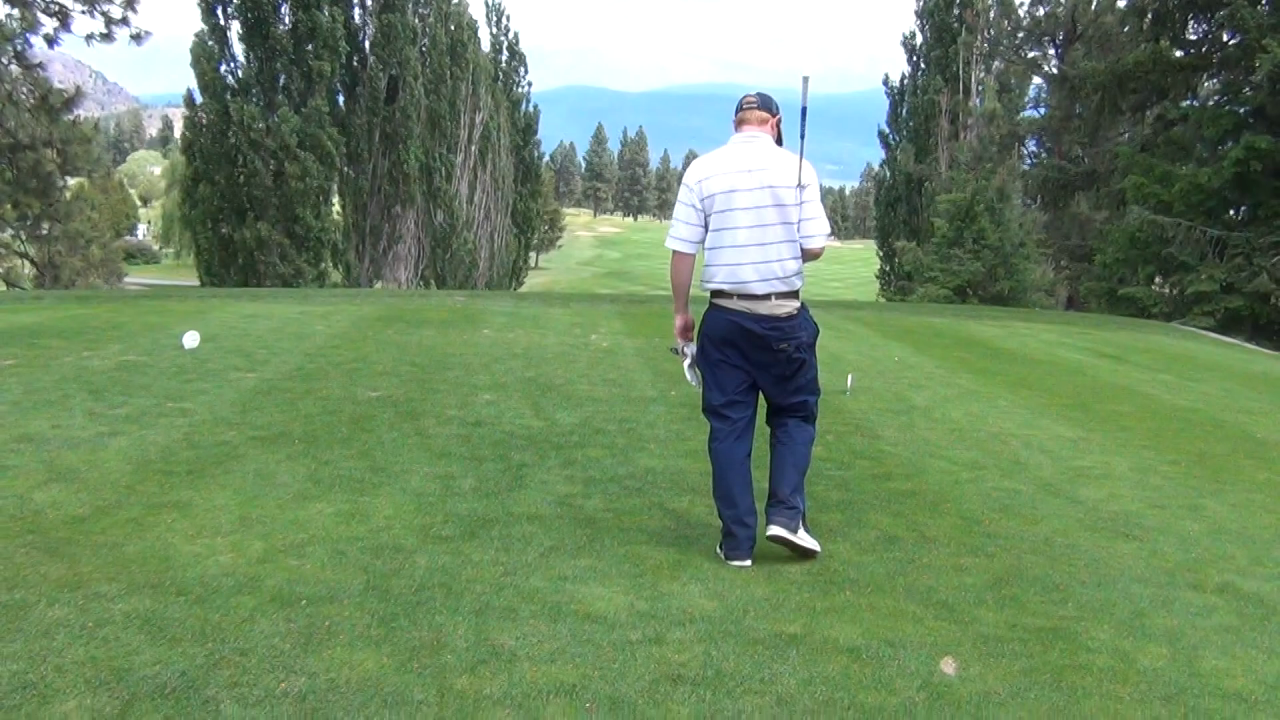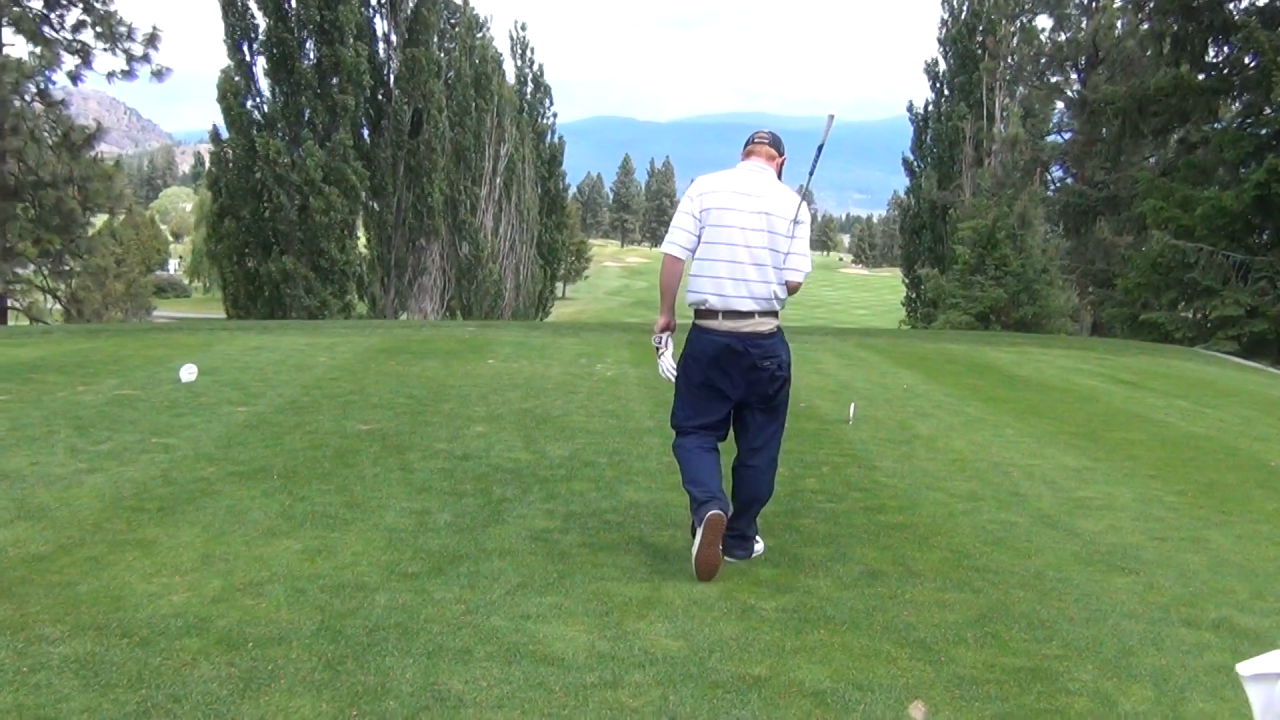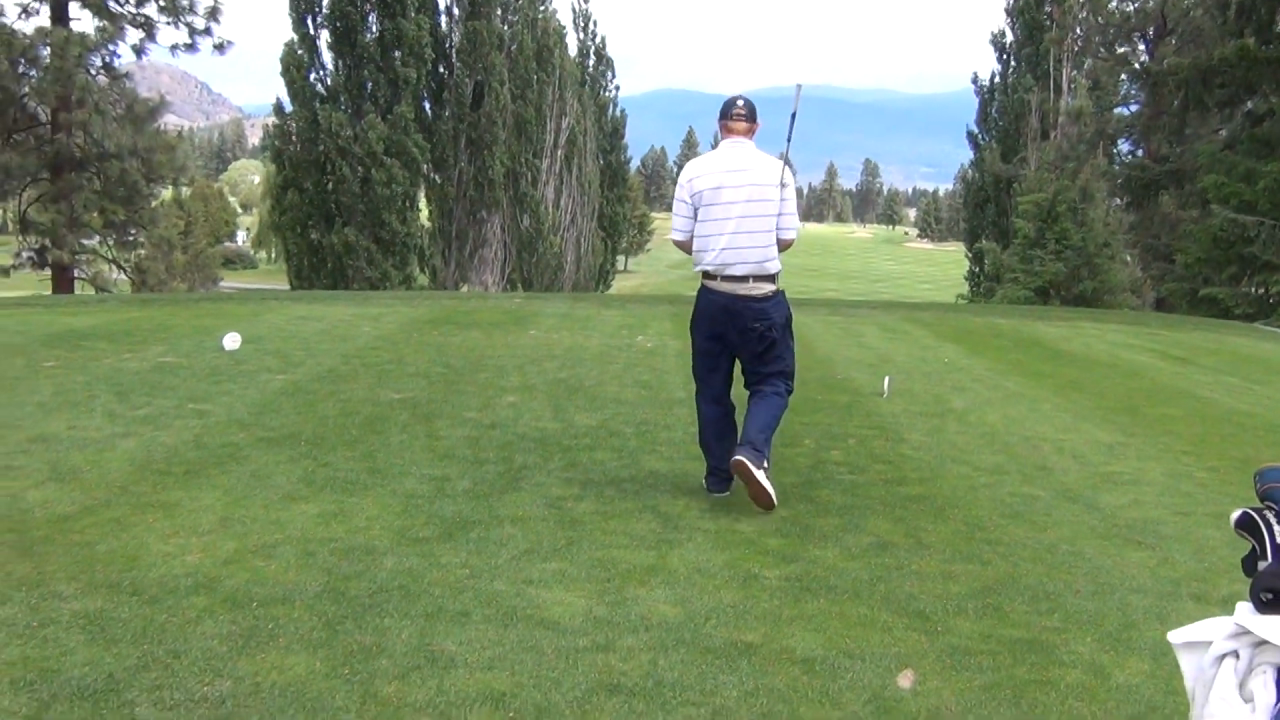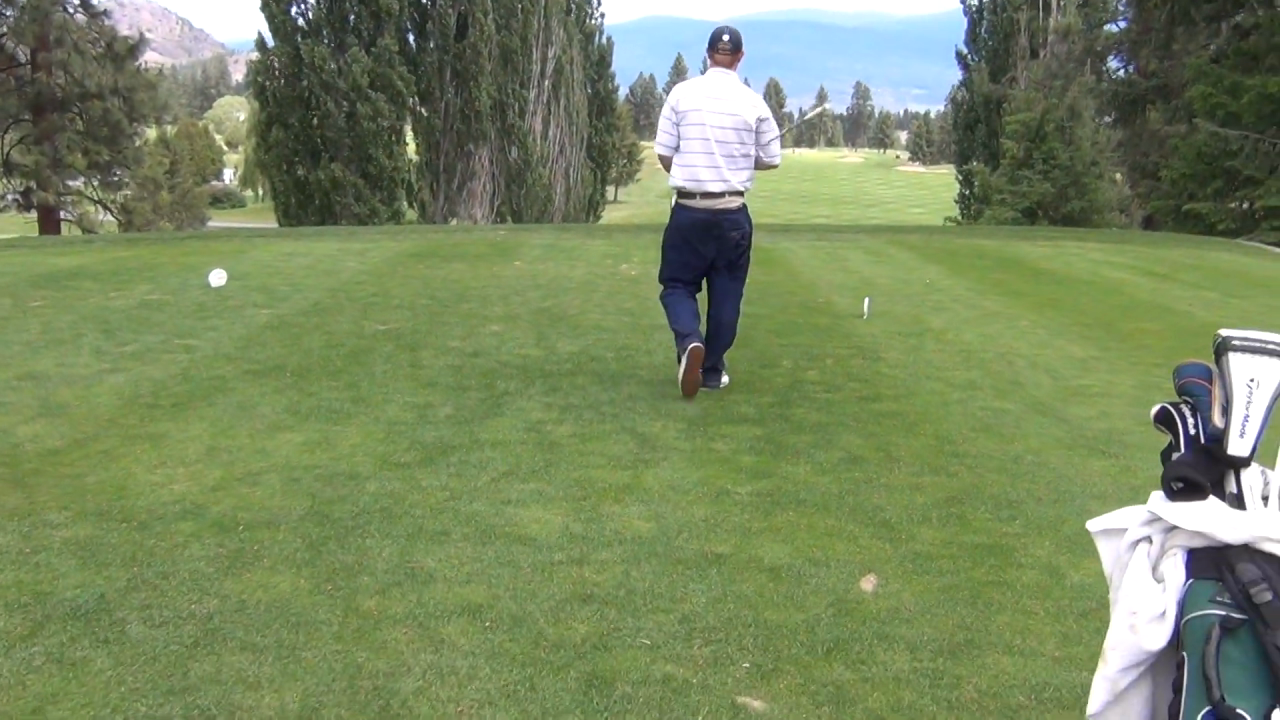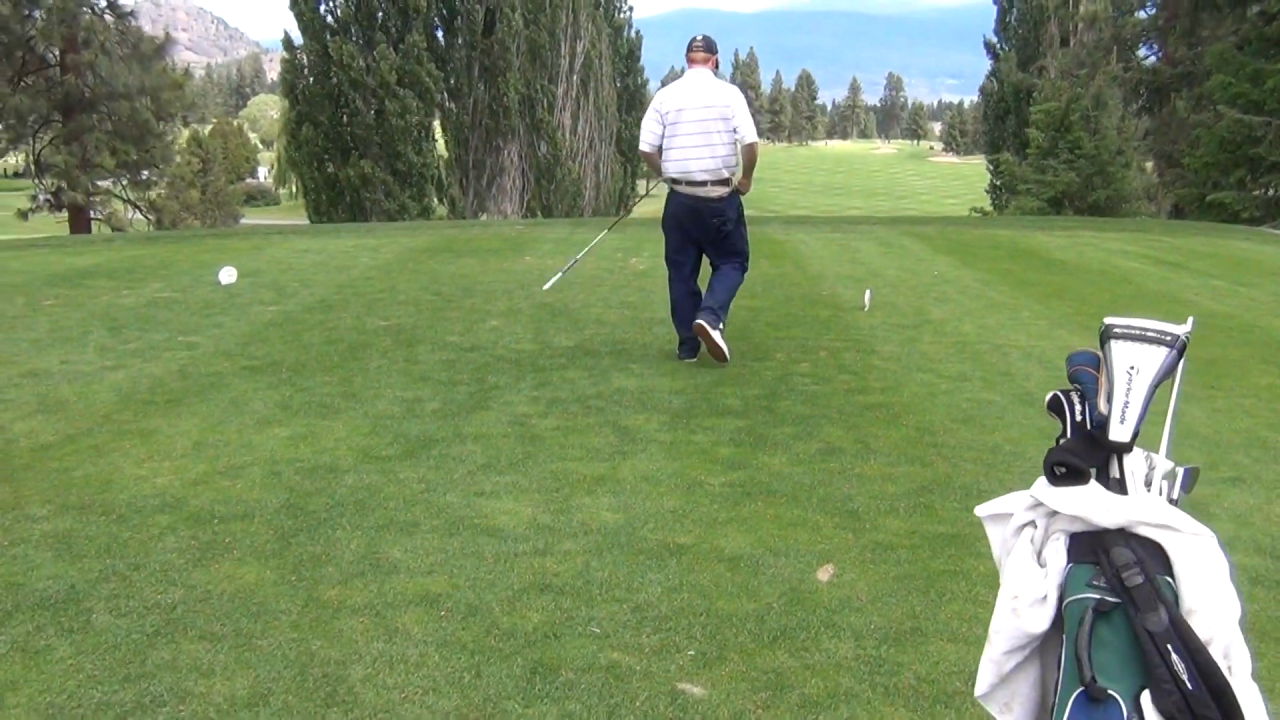
dt=0.7s
person 1, frame 1
left shoulder: (701, 169)
right shoulder: (796, 167)
left elbow: (682, 249)
right elbow: (814, 247)
left wrist: (681, 311)
left hip: (726, 316)
right hip: (783, 315)
left knee: (729, 426)
right knee: (795, 413)
left ankle: (737, 540)
right ankle: (785, 514)
person 1, frame 2
left shoulder: (703, 187)
right shoulder: (792, 203)
left elbow: (674, 255)
right elbow: (794, 282)
left wrist: (666, 312)
left hip: (708, 334)
right hip: (764, 337)
left knee: (696, 434)
right knee: (759, 442)
left ankle: (709, 508)
right ankle: (741, 539)
person 1, frame 3
left shoulder: (695, 170)
right shoulder: (777, 170)
left elbow: (681, 239)
right elbow: (786, 239)
left hip: (714, 296)
right hip: (763, 296)
left knee: (712, 388)
right knee: (772, 383)
left ankle: (717, 475)
right ankle: (751, 452)
person 1, frame 4
left shoulder: (682, 93)
right shoulder: (754, 103)
left elbow: (664, 153)
right elbow: (771, 161)
left hip: (688, 210)
right hip: (732, 213)
left knee: (677, 286)
right knee: (726, 295)
left ankle: (690, 342)
right ankle: (713, 369)
person 1, frame 5
left shoulder: (665, 96)
right shoulder: (729, 93)
left elbow: (647, 149)
right elbow: (750, 142)
right wrist: (747, 177)
left hip: (680, 198)
right hip: (719, 197)
left knee: (682, 272)
right knee: (732, 263)
left ankle: (687, 345)
right ankle: (709, 318)
